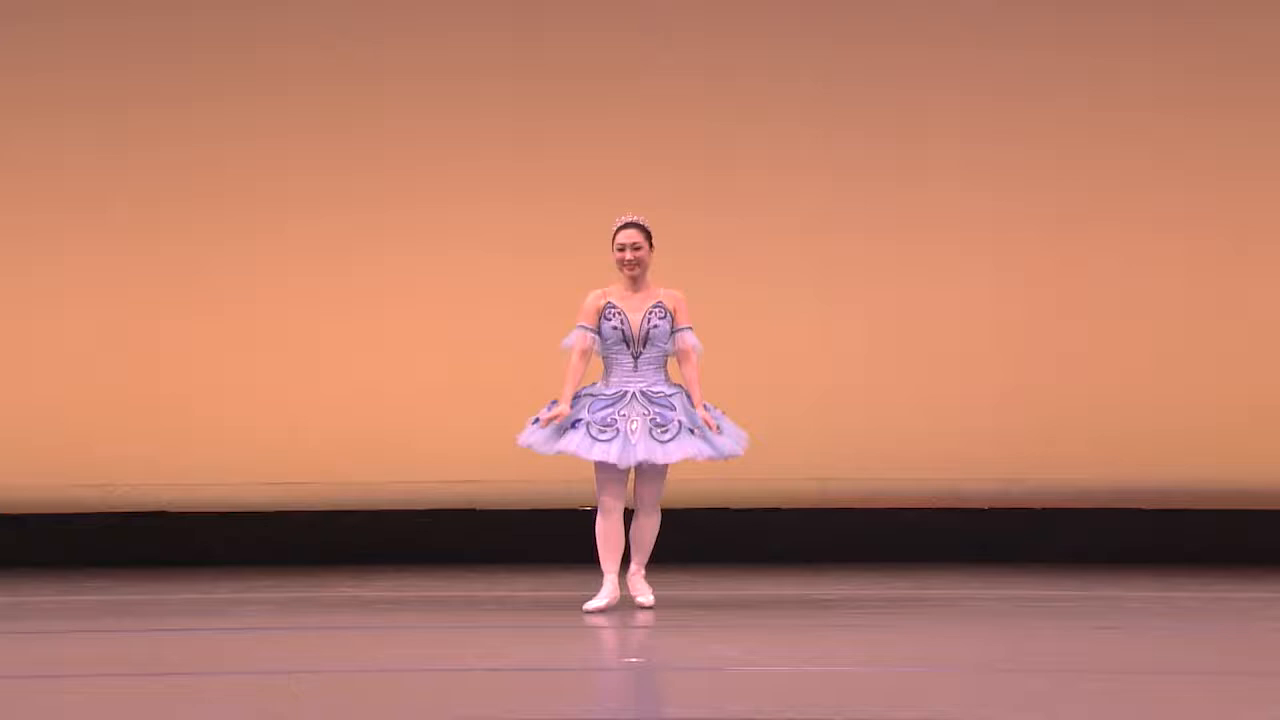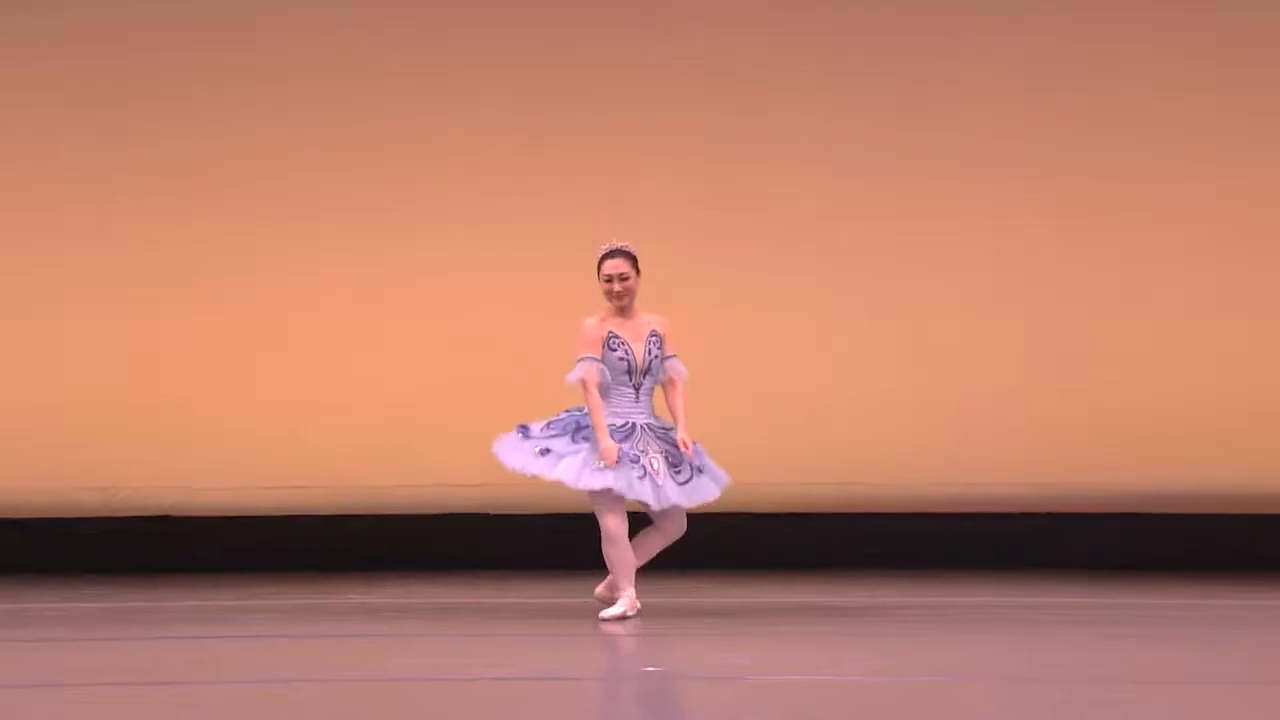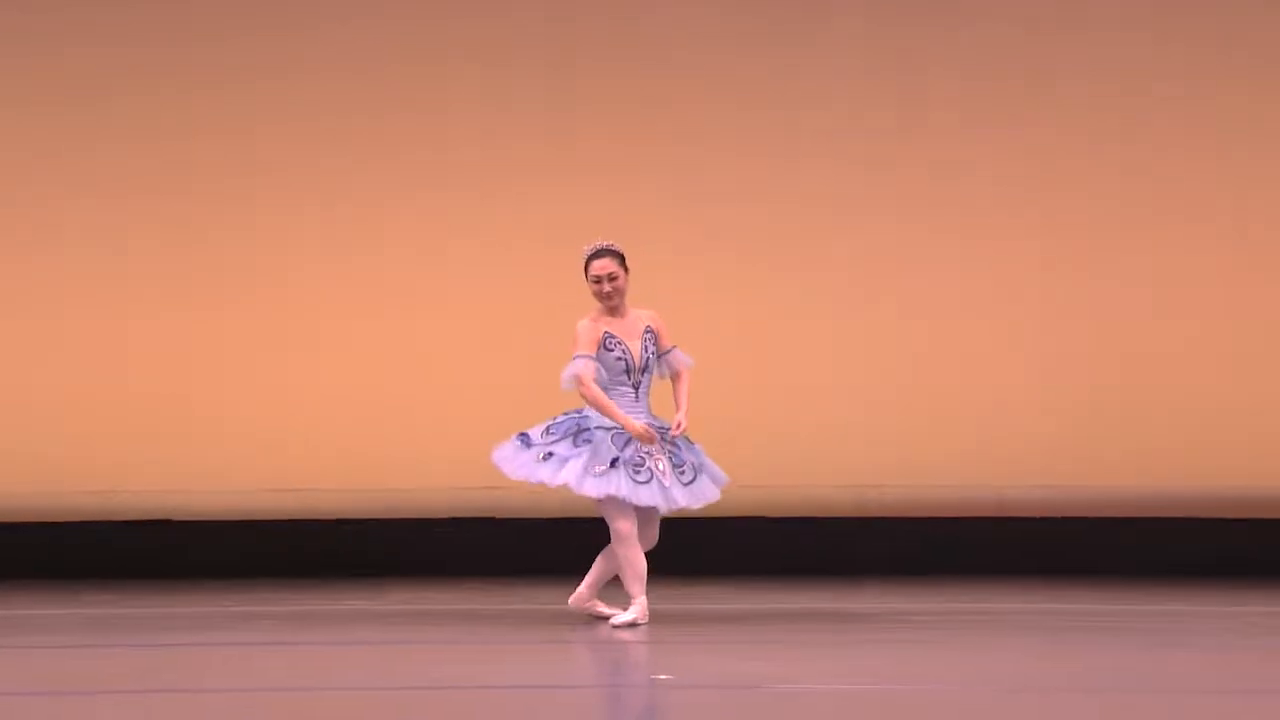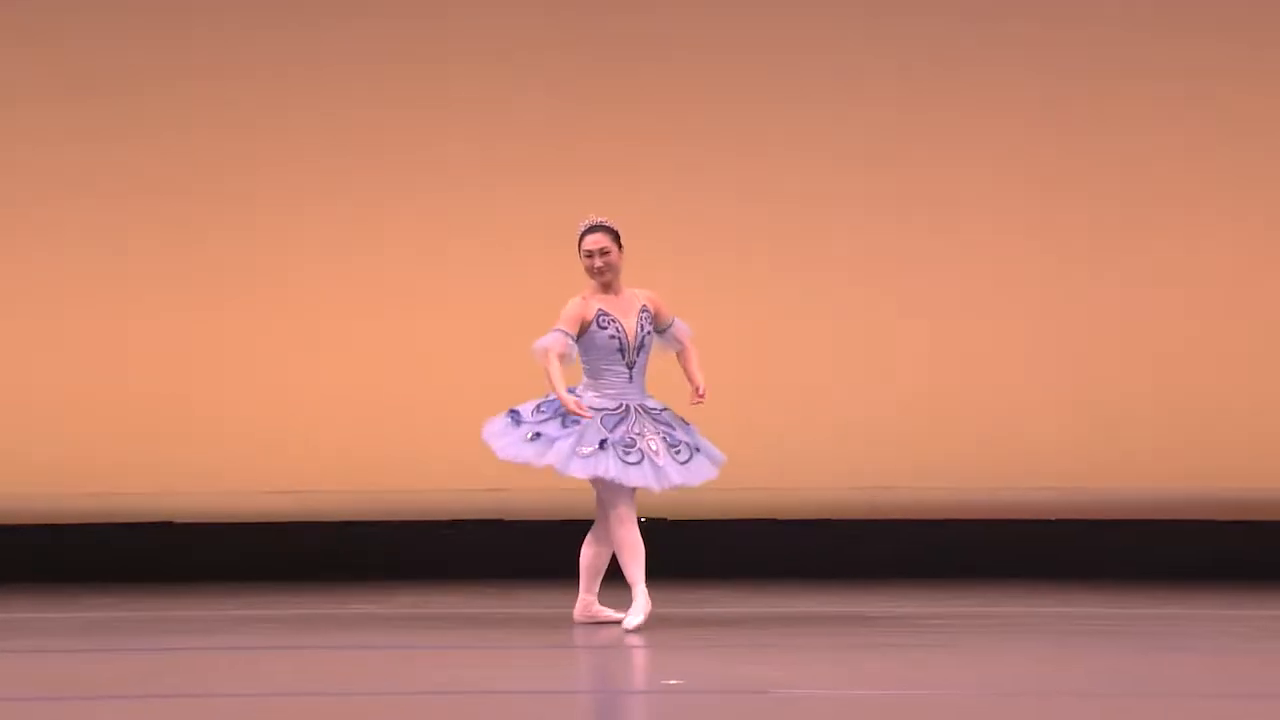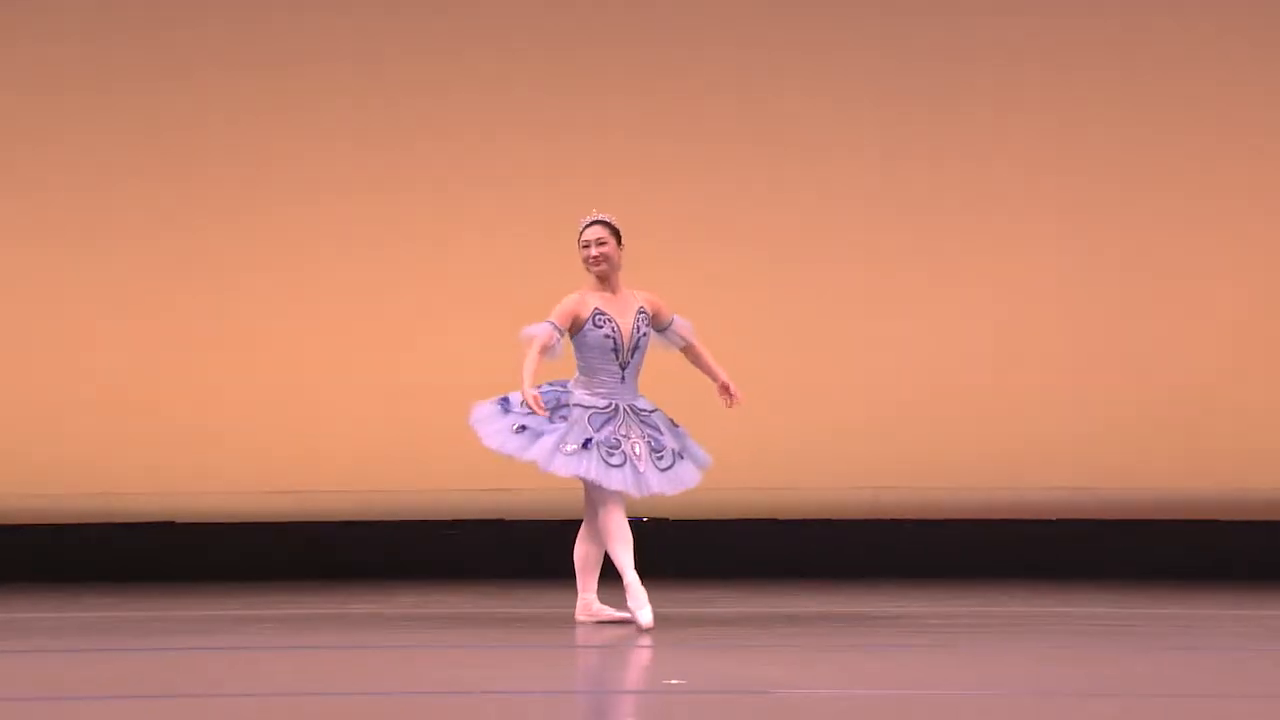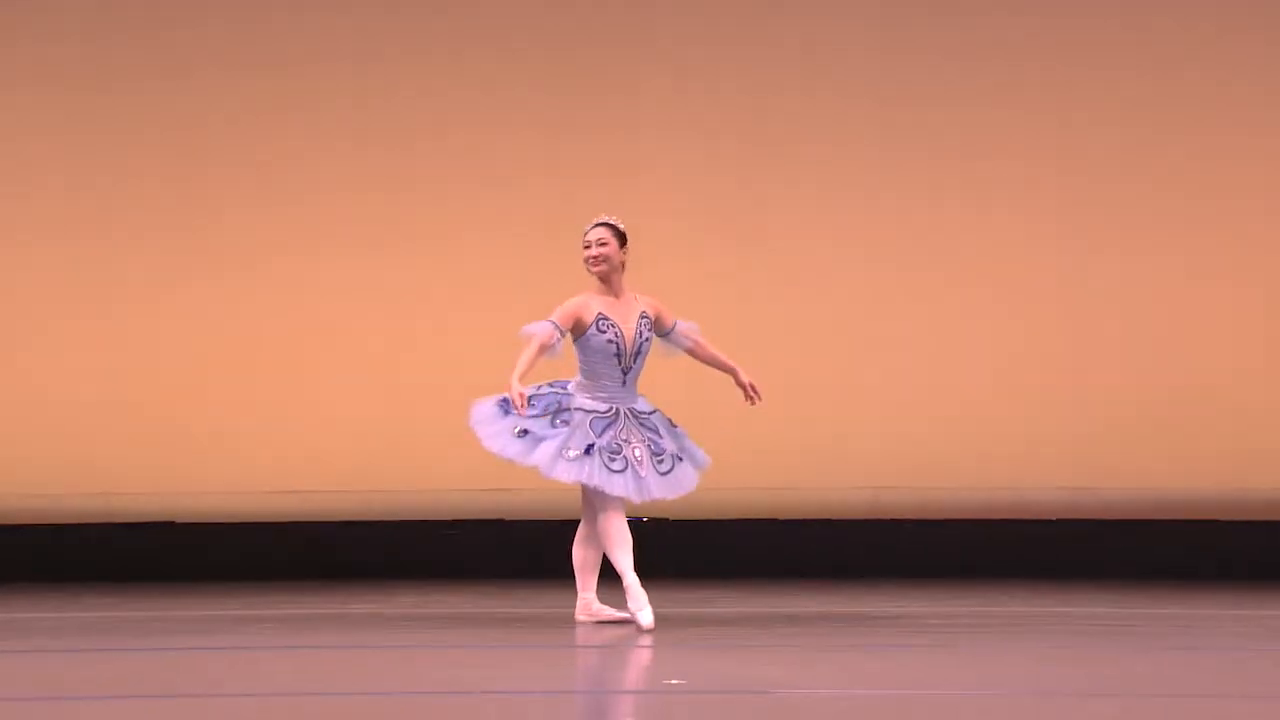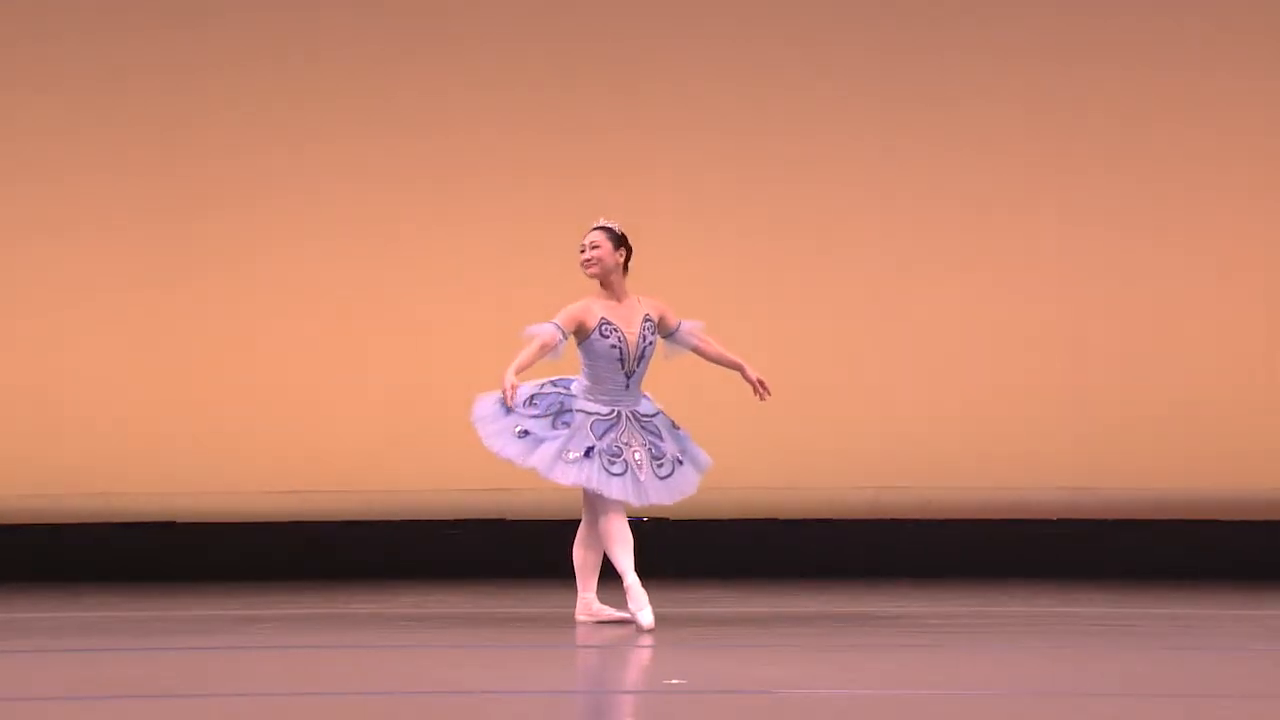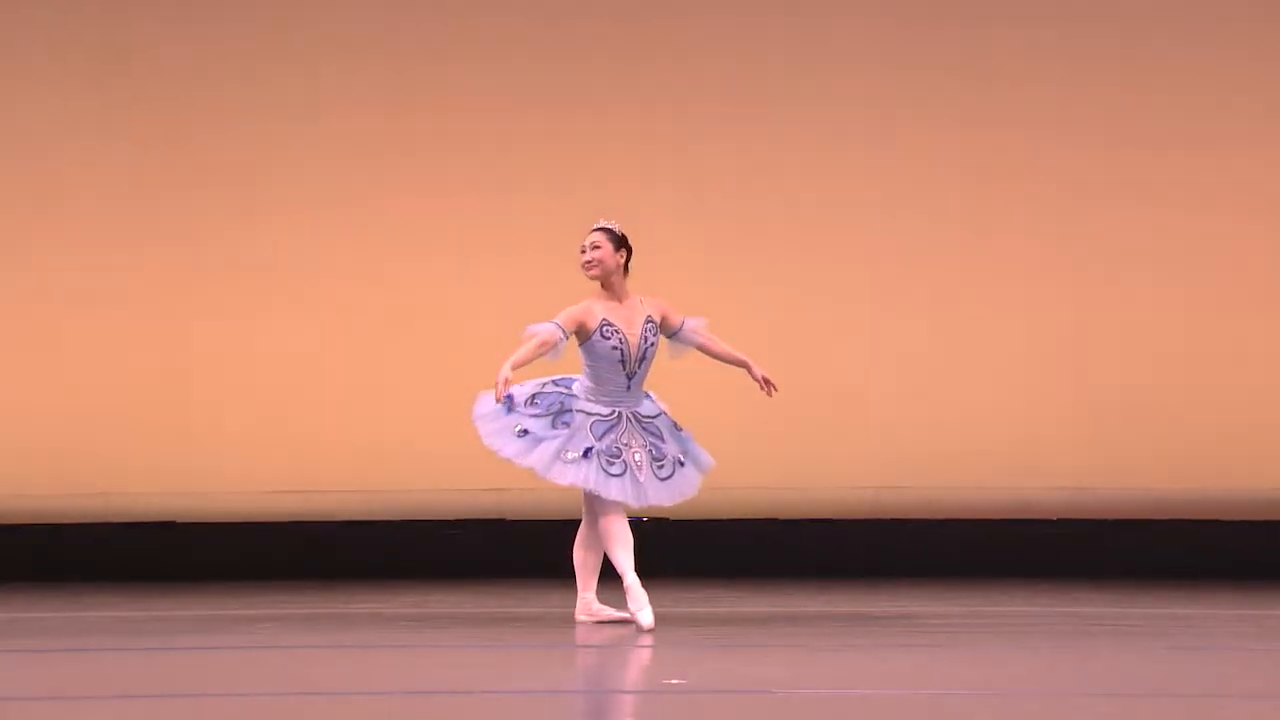
dt=0.3s
person 1, frame 1
left shoulder: (673, 300)
right shoulder: (598, 300)
left elbow: (687, 356)
right elbow: (579, 354)
left wrist: (698, 405)
right wrist: (566, 401)
left hip: (659, 405)
right hip: (609, 405)
left knee: (648, 500)
right knee: (609, 499)
left ankle: (636, 577)
right ankle: (609, 584)
person 1, frame 2
left shoulder: (659, 326)
right shoulder: (594, 327)
left elbow: (673, 382)
right elbow: (589, 387)
left wrist: (681, 430)
right wrist: (603, 437)
left hip: (649, 436)
right hip: (605, 435)
left knee: (673, 524)
right knee: (613, 526)
left ankle: (613, 584)
right ankle: (626, 595)
person 1, frame 3
left shoulder: (651, 321)
right shoulder: (589, 328)
left elbow: (679, 371)
right elbow: (584, 384)
left wrist: (682, 413)
right wrist: (625, 422)
left hip: (646, 437)
right hip: (602, 436)
left knee: (646, 535)
right knee: (625, 528)
left ankle: (584, 596)
right ankle: (638, 602)
person 1, frame 4
left shoulder: (648, 301)
right shoulder: (580, 307)
left elbow: (681, 340)
right elbow: (551, 353)
left wrist: (696, 378)
right wrist: (562, 394)
left hip: (640, 418)
right hip: (596, 418)
left knee: (612, 515)
right knee: (621, 509)
left ankle: (587, 603)
right ankle: (640, 596)
person 1, frame 5
left shoulder: (646, 303)
right shoulder: (576, 304)
left elbow: (684, 340)
right elbow: (539, 343)
left wrist: (719, 376)
right wrist: (526, 384)
left hip: (630, 415)
right hip: (587, 414)
left knee: (598, 509)
right knee: (609, 503)
left ankle: (587, 601)
right ankle: (633, 584)
person 1, frame 6
left shoulder: (648, 308)
right shoulder: (579, 307)
left elbow: (690, 342)
right elbow: (539, 341)
left wrist: (736, 372)
right wrist: (516, 380)
left hip: (629, 417)
right hip: (586, 416)
left knee: (596, 511)
right knee: (607, 505)
left ankle: (587, 602)
right ankle: (632, 585)
person 1, frame 7
left shoulder: (652, 309)
right shoulder: (583, 311)
left elbow: (695, 340)
right elbow: (543, 341)
left wrist: (742, 367)
right wrist: (512, 372)
left hip: (631, 419)
right hip: (590, 417)
left knee: (598, 510)
right knee: (609, 507)
left ankle: (588, 601)
person 1, frame 8
left shoulder: (654, 309)
right shoulder: (585, 312)
left elbow: (700, 338)
right elbow: (543, 340)
left wrist: (748, 364)
right wrist: (508, 366)
left hip: (634, 419)
right hip: (590, 419)
left knee: (598, 512)
right knee: (608, 507)
left ankle: (587, 601)
